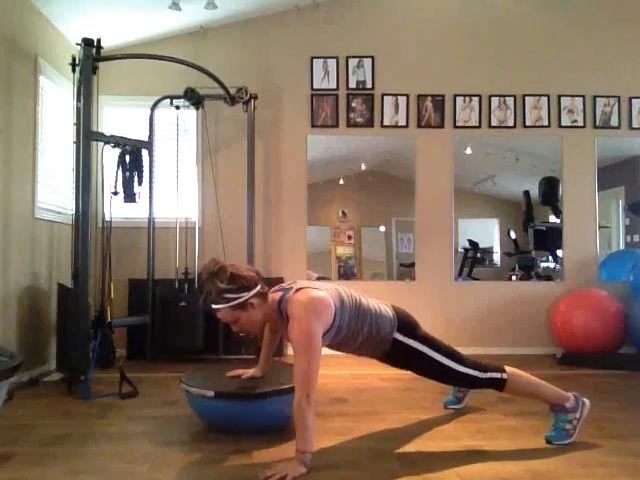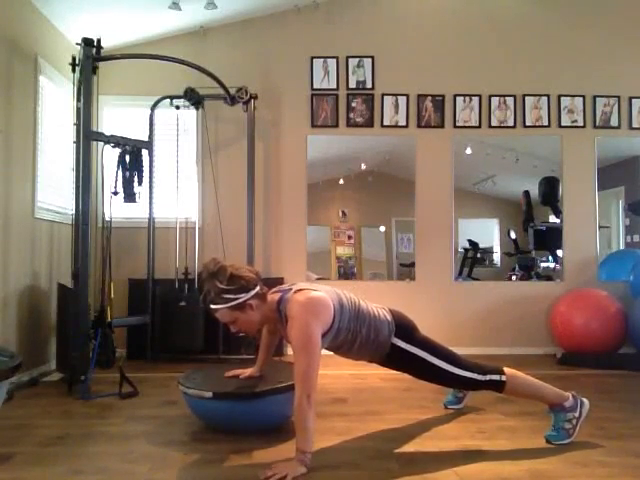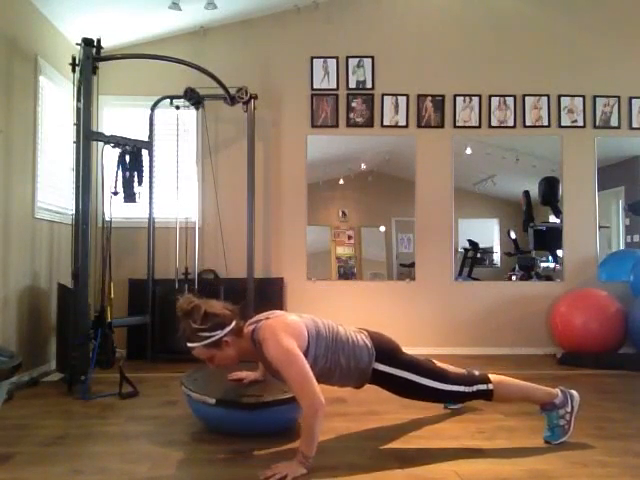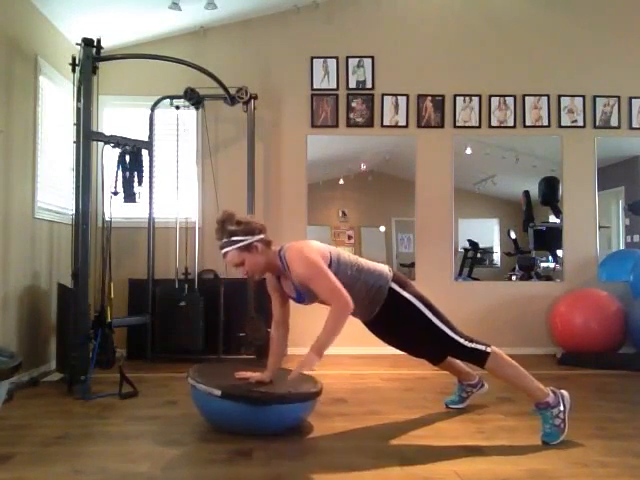
dt=0.7s
person 1, frame 1
left shoulder: (303, 311)
right shoulder: (272, 298)
left elbow: (305, 396)
right elbow: (273, 327)
right wrist: (260, 368)
left hip: (395, 334)
right hip: (380, 330)
left knee: (477, 372)
left ankle: (569, 403)
right ankle: (461, 390)
person 1, frame 2
left shoulder: (301, 312)
right shoulder: (272, 300)
left elbow: (306, 395)
right elbow: (272, 329)
right wrist: (257, 368)
left hip: (393, 338)
right hip: (378, 332)
left knee: (477, 375)
left ankle: (567, 403)
right ankle: (460, 389)
person 1, frame 3
left shoulder: (273, 340)
right shoulder: (252, 328)
left elbow: (315, 404)
right wrist: (259, 373)
left hip: (375, 361)
right hip: (361, 350)
left knee: (468, 389)
right knee: (434, 376)
left ankle: (557, 399)
right ankle: (461, 374)
person 1, frame 4
left shoulder: (298, 258)
right shoulder: (273, 276)
left elbow: (343, 305)
right elbow: (280, 325)
left wrist: (314, 354)
right wrist: (268, 373)
left hip: (391, 294)
right hip: (372, 311)
left knee: (462, 346)
right knee: (429, 351)
left ankle: (549, 400)
right ankle: (470, 383)
